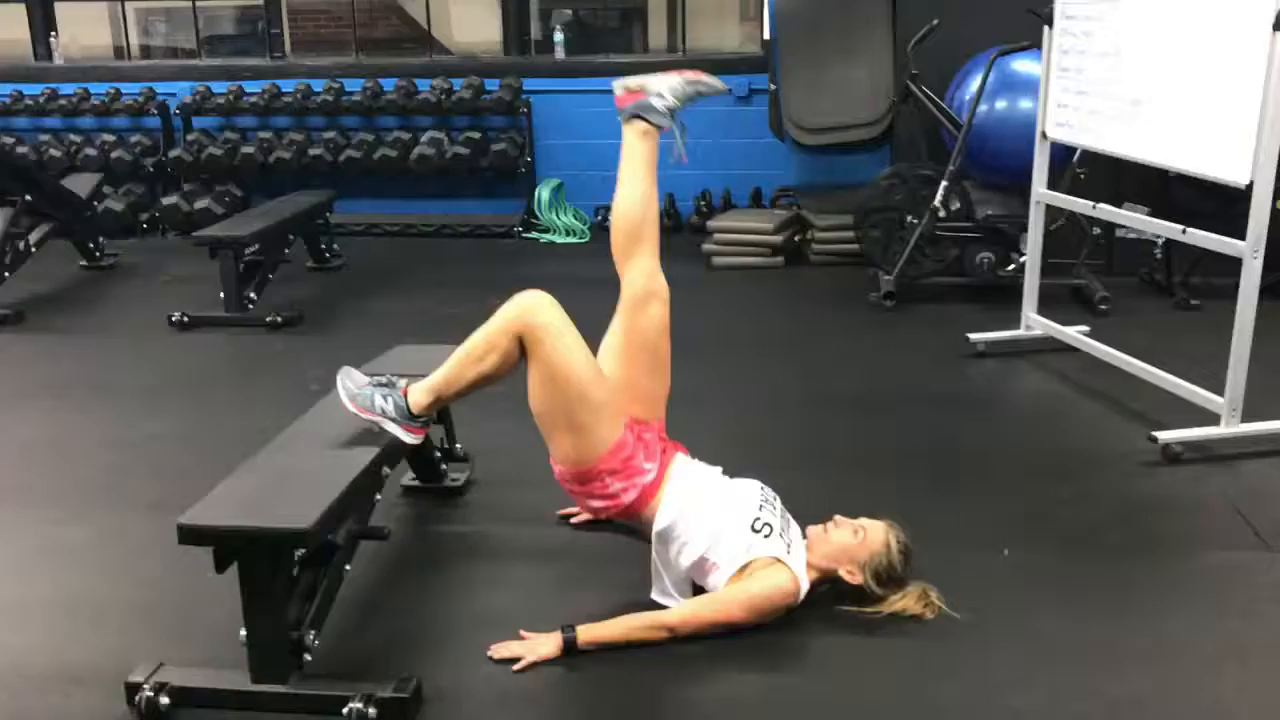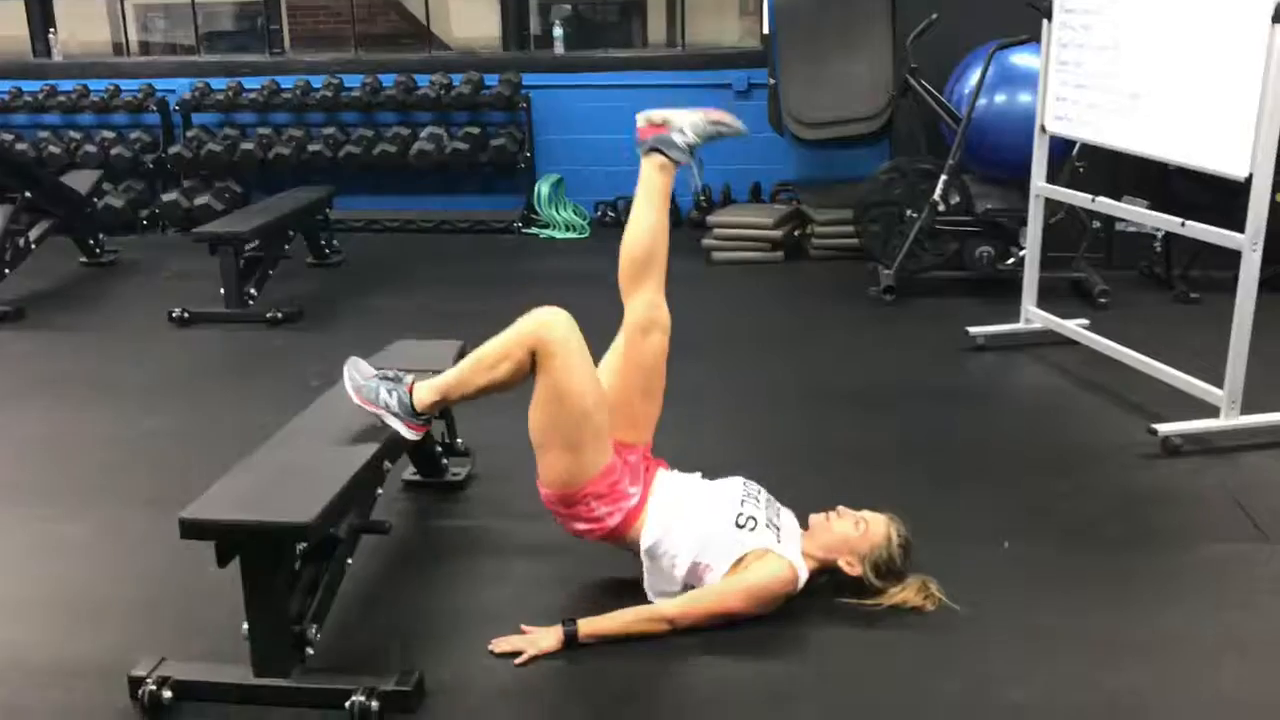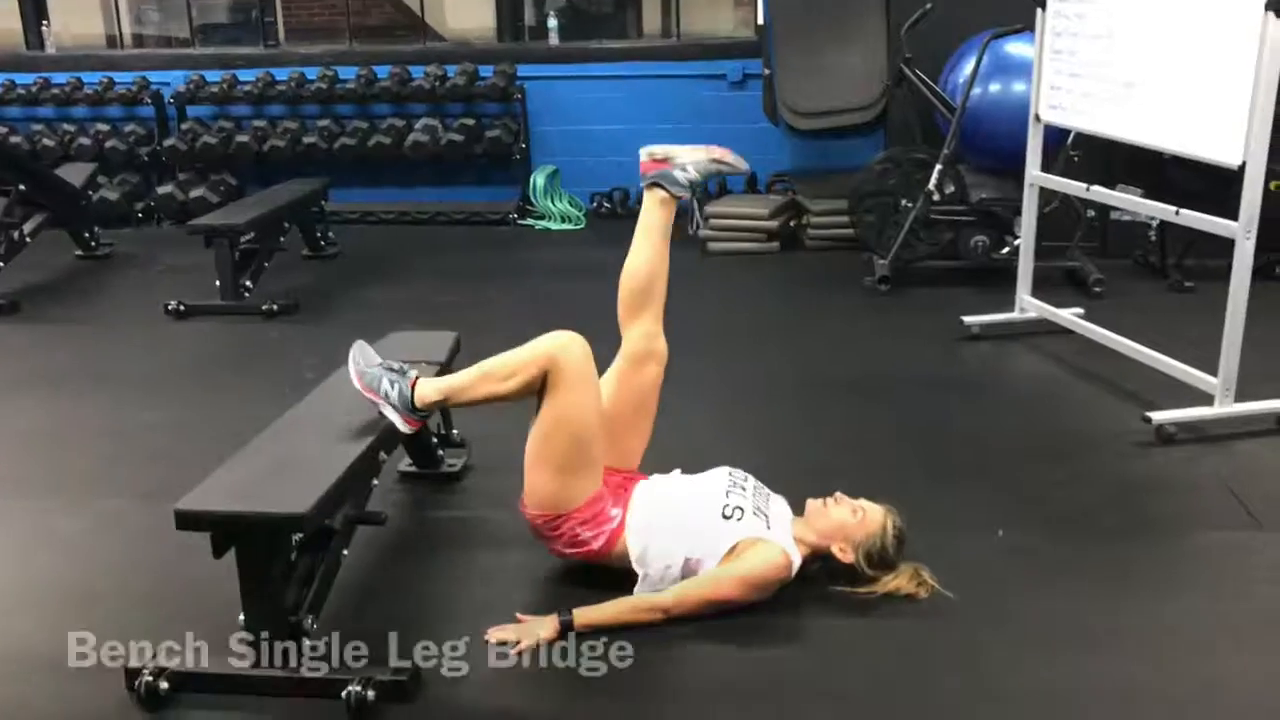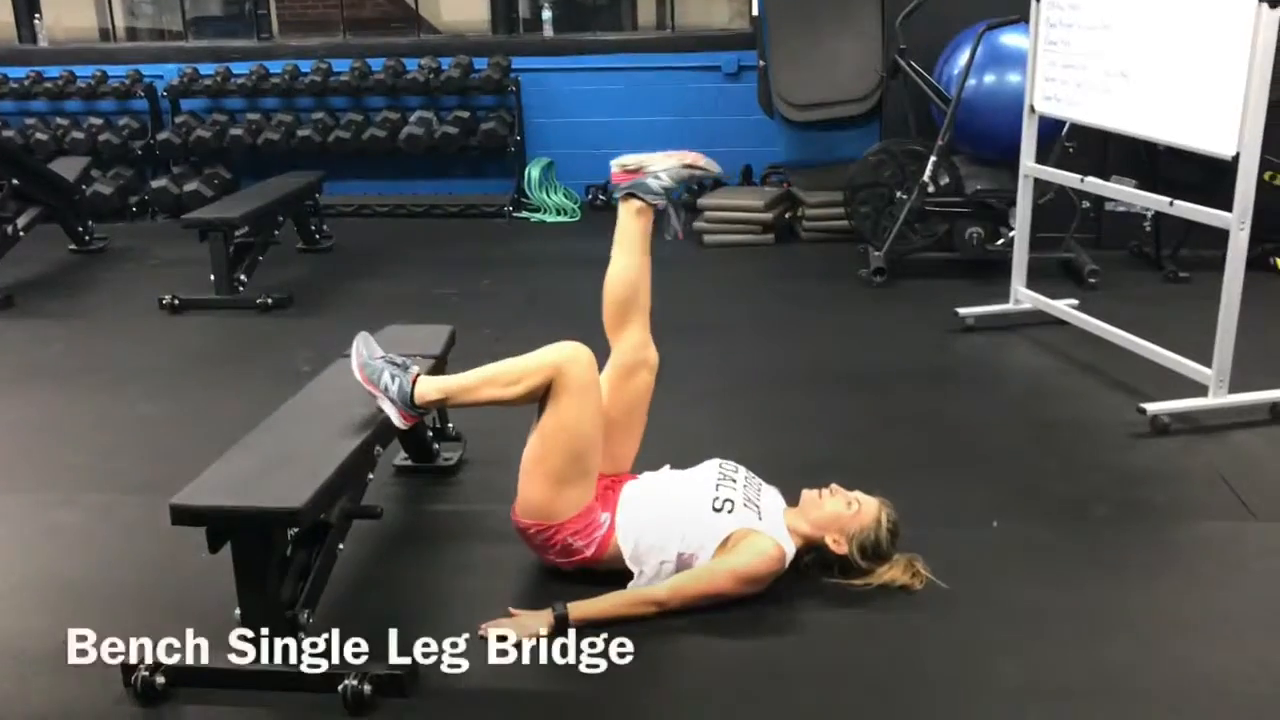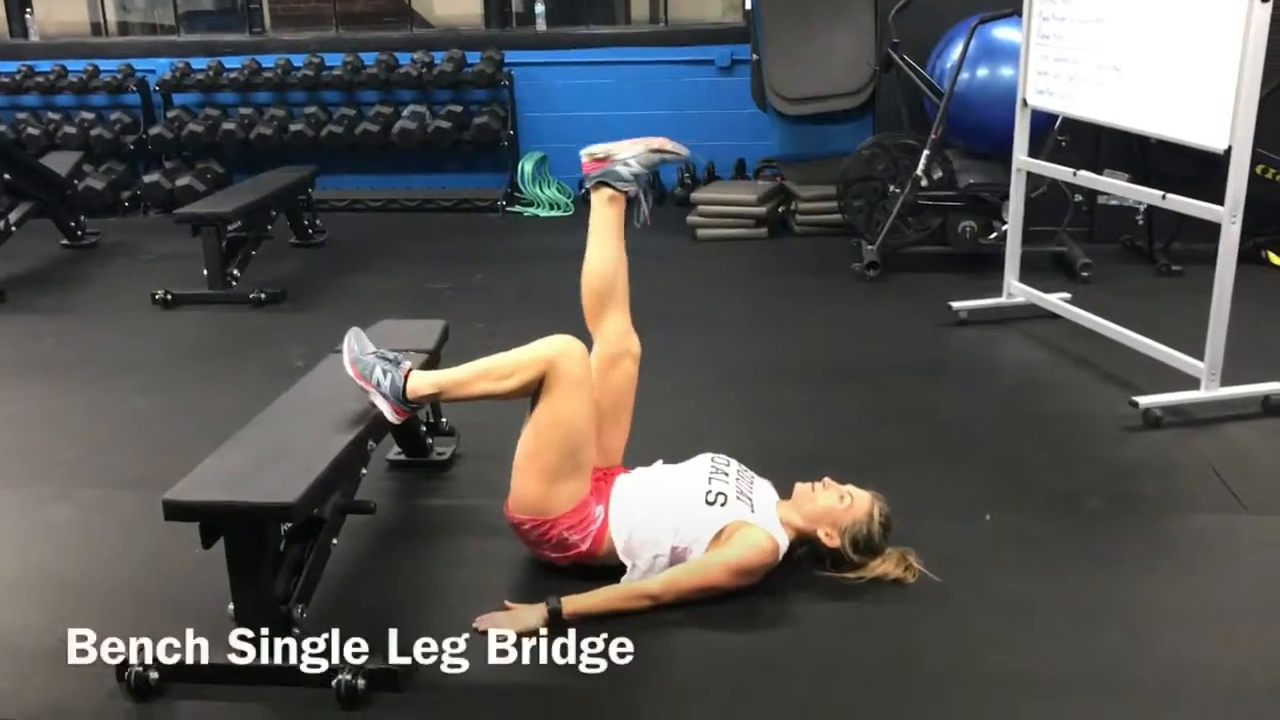
dt=0.2s
person 1, frame 1
left shoulder: (783, 586)
right shoulder: (785, 540)
left elbow: (671, 624)
left wrist: (566, 640)
left hip: (618, 472)
right hip: (638, 456)
left knee: (533, 311)
right knee: (644, 288)
left ankle: (413, 407)
person 1, frame 2
left shoulder: (779, 576)
right shoulder: (783, 529)
left elbow: (671, 617)
left wrist: (566, 634)
left hip: (602, 499)
right hip: (626, 479)
left knee: (550, 326)
left ankle: (417, 404)
person 1, frame 3
left shoulder: (773, 564)
right shoulder: (777, 517)
left elbow: (666, 606)
left wrist: (560, 624)
left hip: (583, 523)
right hip: (611, 497)
left knee: (567, 349)
left ankle: (417, 397)
person 1, frame 4
left shoulder: (767, 555)
right shoulder: (769, 508)
left elbow: (661, 599)
left wrist: (554, 617)
left hip: (571, 529)
right hip: (606, 497)
left knee: (572, 359)
left ankle: (416, 393)
person 1, frame 5
left shoulder: (761, 547)
right shoulder: (764, 503)
left elbow: (655, 593)
left wrist: (548, 613)
left hip: (565, 524)
right hip: (597, 493)
left knee: (565, 353)
left ankle: (407, 388)
